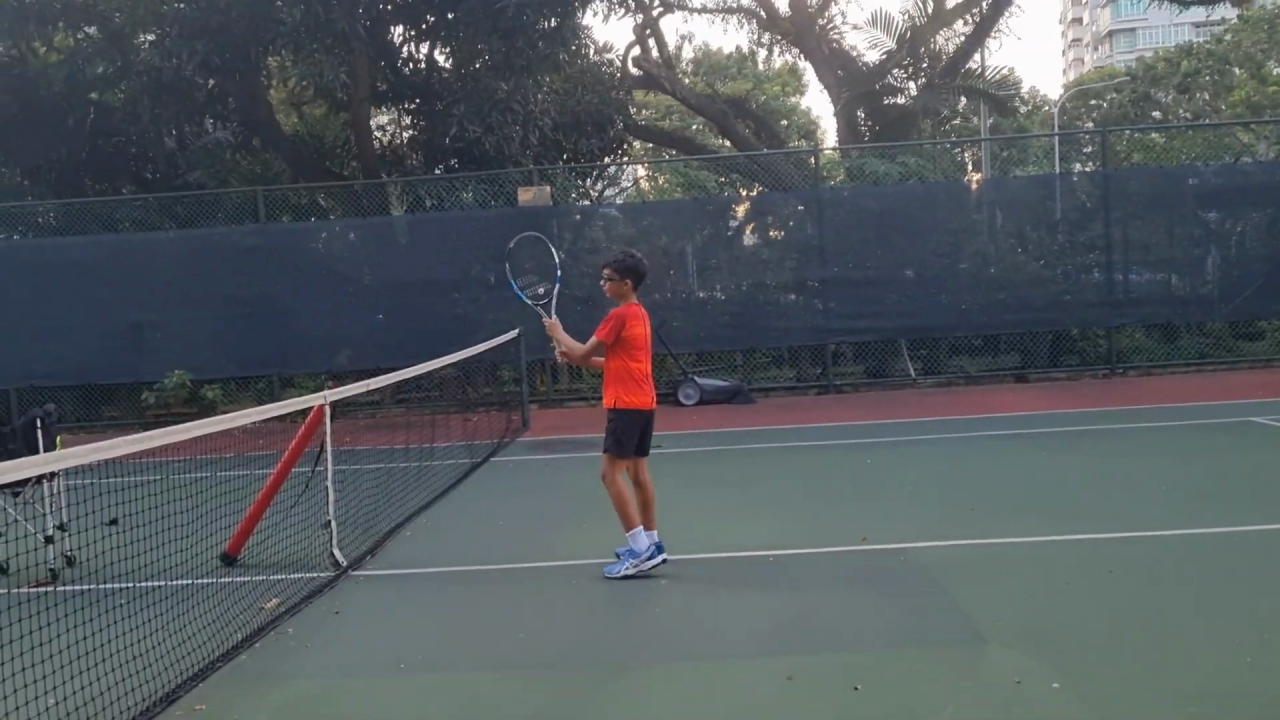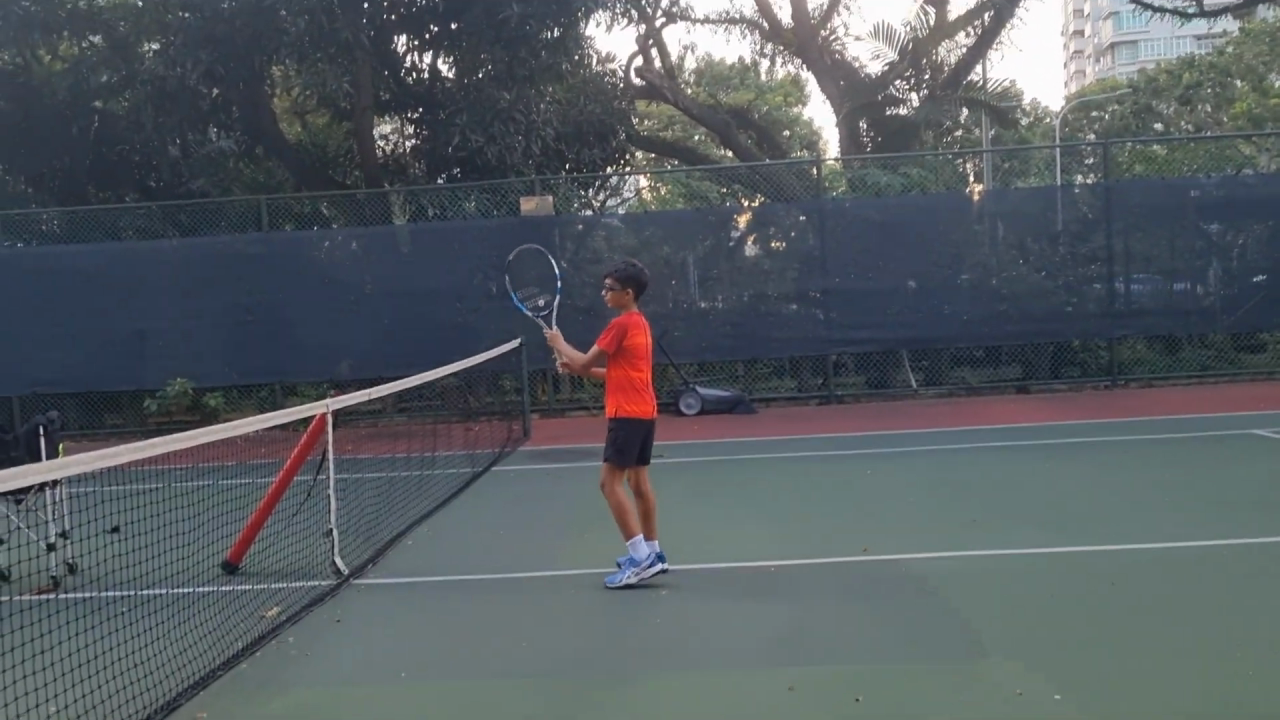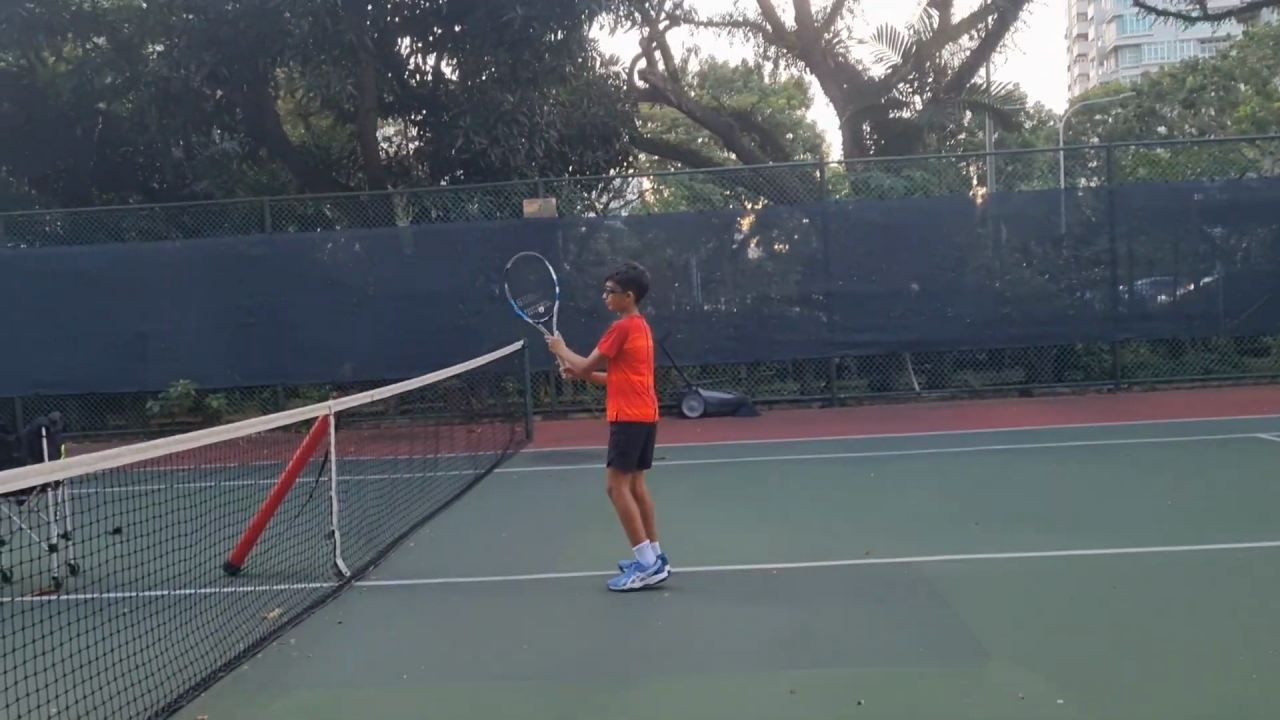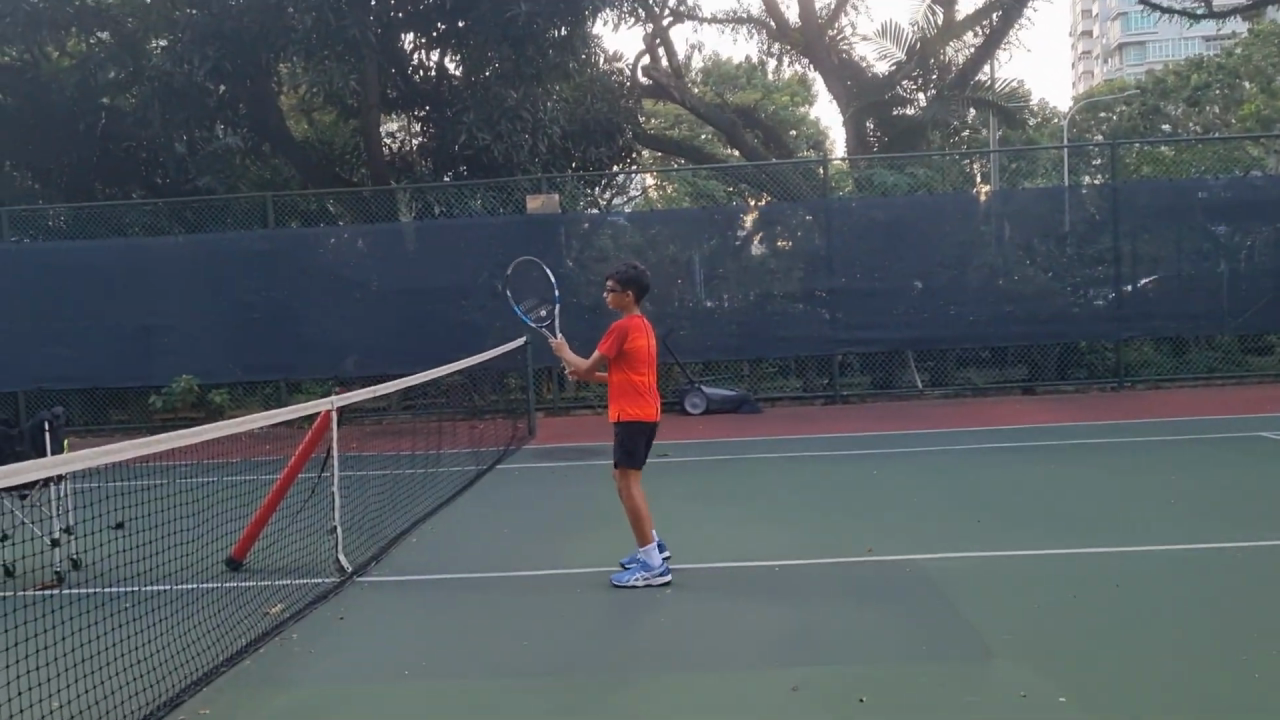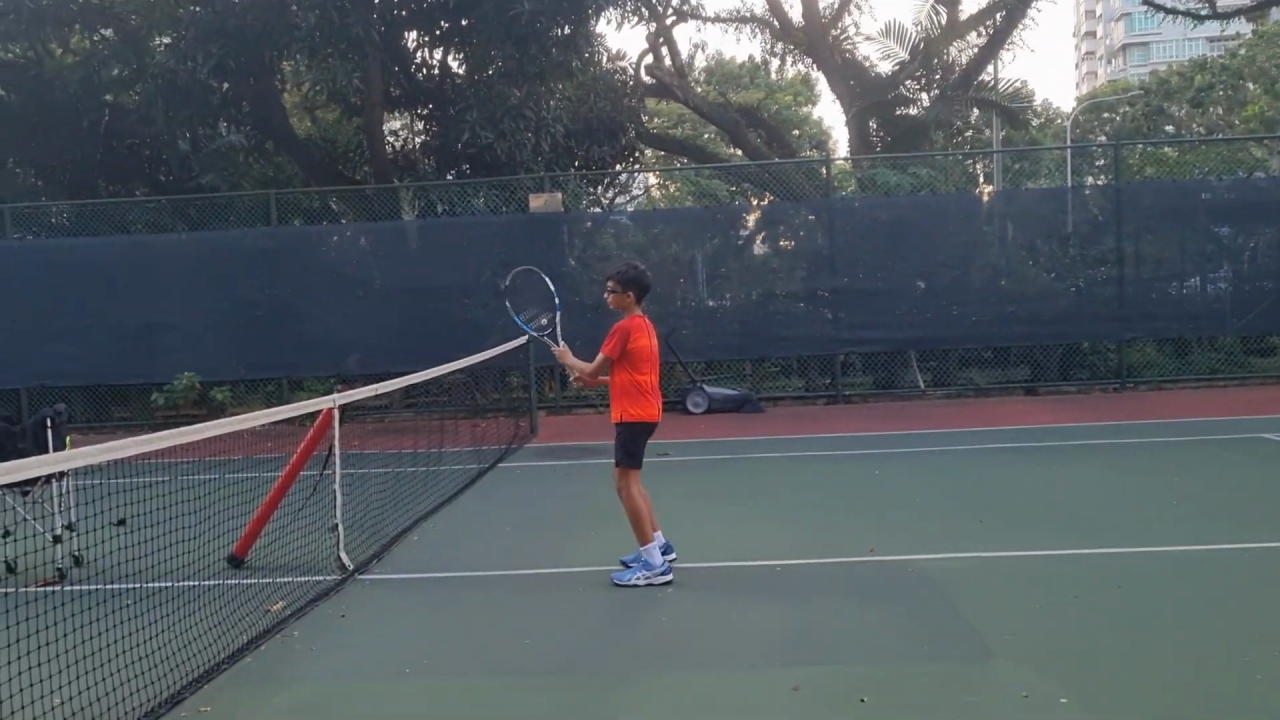
dt=0.1s
person 1, frame 1
left shoulder: (619, 315)
right shoulder: (639, 314)
left elbow: (584, 353)
left wrist: (558, 333)
right wrist: (575, 356)
left hip: (627, 404)
right hip: (643, 403)
left knee: (611, 474)
right knee: (638, 472)
left ankle: (641, 549)
right ankle: (650, 542)
person 1, frame 2
left shoulder: (620, 325)
right shoulder: (639, 324)
left elbow: (585, 363)
left wrist: (559, 344)
right wrist: (577, 367)
left hip: (628, 414)
right hip: (643, 412)
left knee: (610, 483)
right knee: (639, 481)
left ankle: (641, 557)
right ankle: (651, 552)
person 1, frame 3
left shoulder: (621, 328)
right shoulder: (640, 327)
left elbow: (586, 366)
left wrist: (561, 349)
right wrist: (580, 373)
left hip: (629, 417)
right hip: (645, 415)
left knee: (617, 488)
right knee: (636, 485)
left ankle: (647, 564)
right ankle: (653, 555)
person 1, frame 4
left shoulder: (621, 328)
right shoulder: (642, 326)
left elbow: (588, 367)
left wrist: (564, 352)
right wrist: (590, 375)
left hip: (631, 415)
right hip: (646, 413)
left knee: (626, 486)
right knee: (630, 481)
left ankle: (652, 566)
right ankle: (653, 545)
person 1, frame 5
left shoulder: (624, 328)
right shoulder: (645, 326)
left elbow: (592, 370)
left wrist: (567, 359)
right wrist: (594, 381)
left hip: (633, 415)
right hip: (647, 412)
left knee: (626, 485)
right knee: (628, 480)
left ankle: (654, 564)
right ankle: (658, 544)
